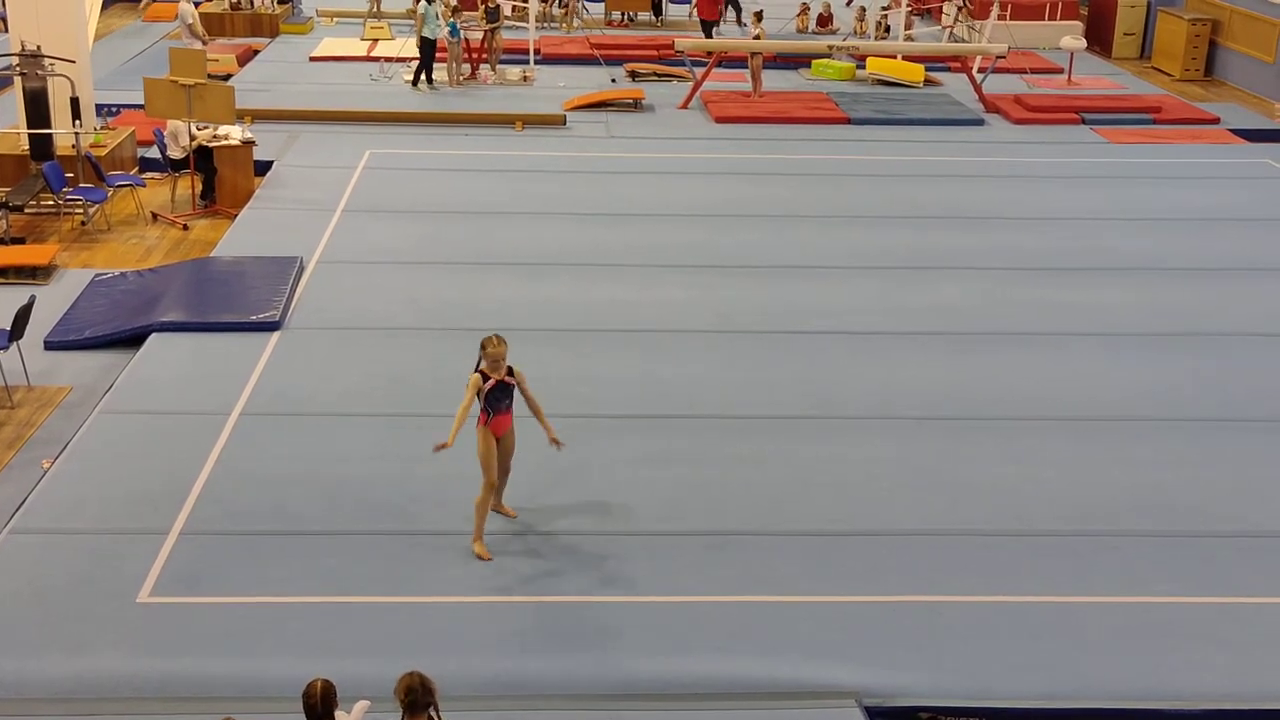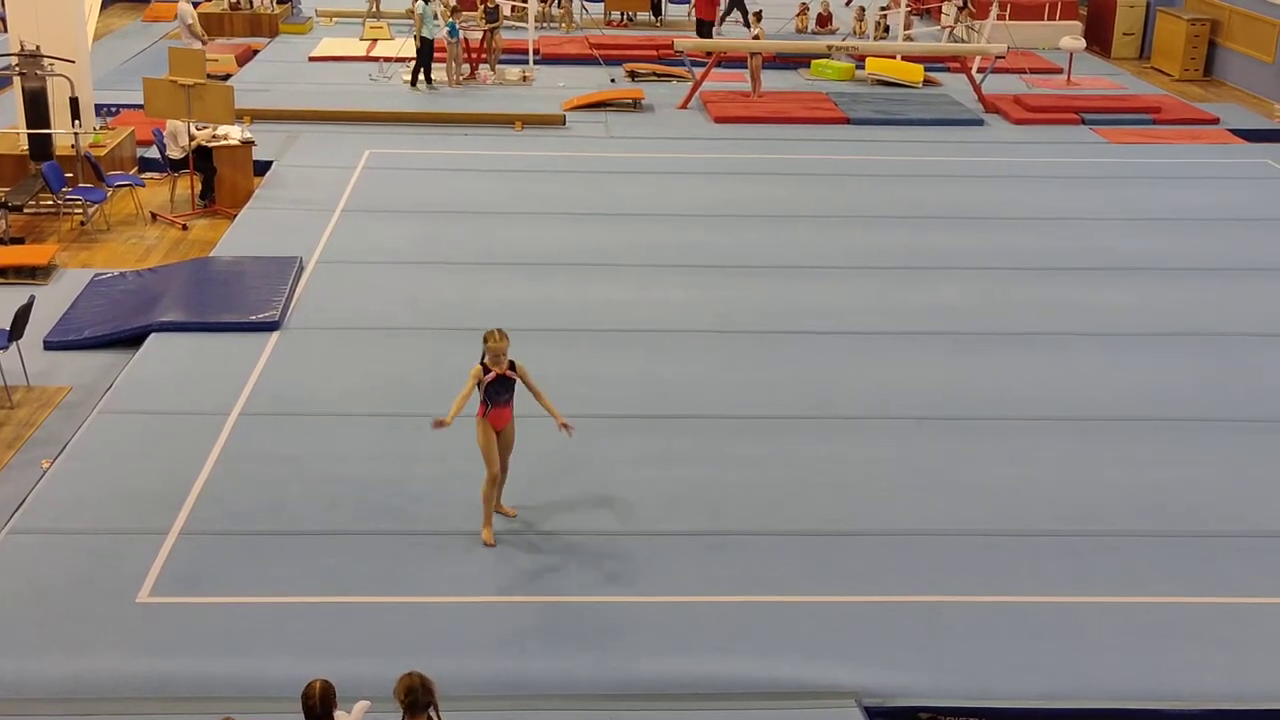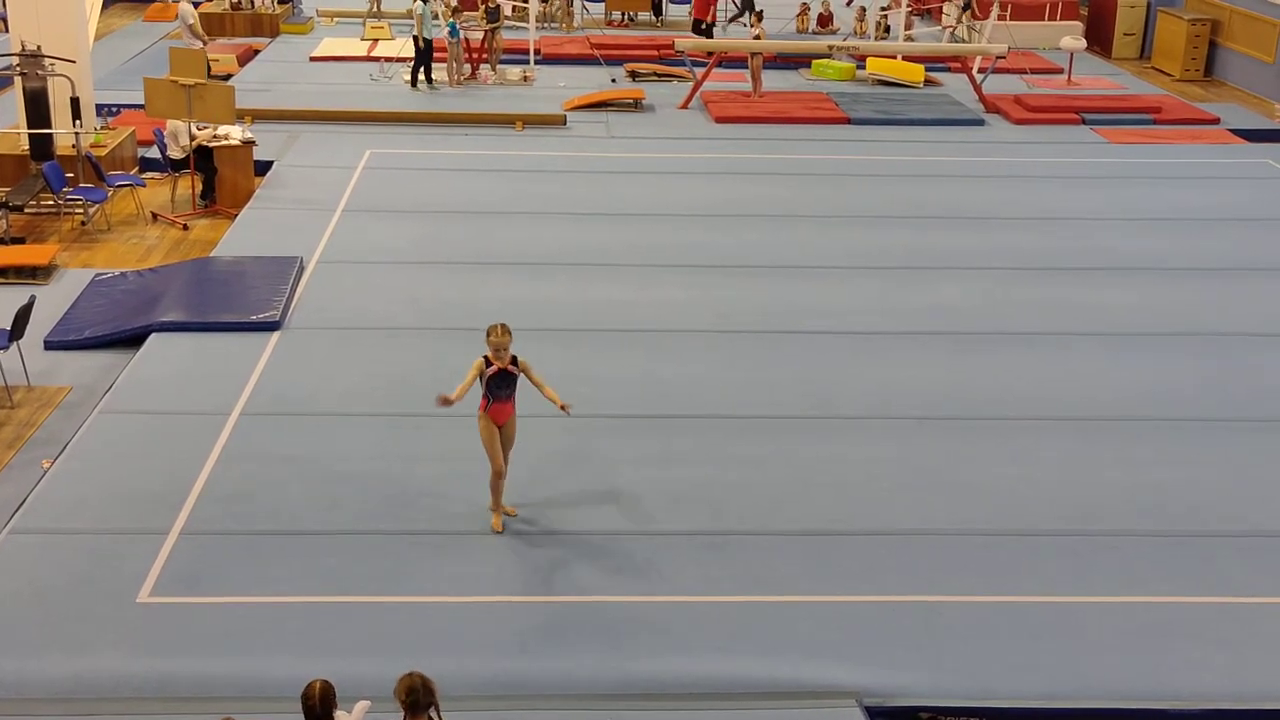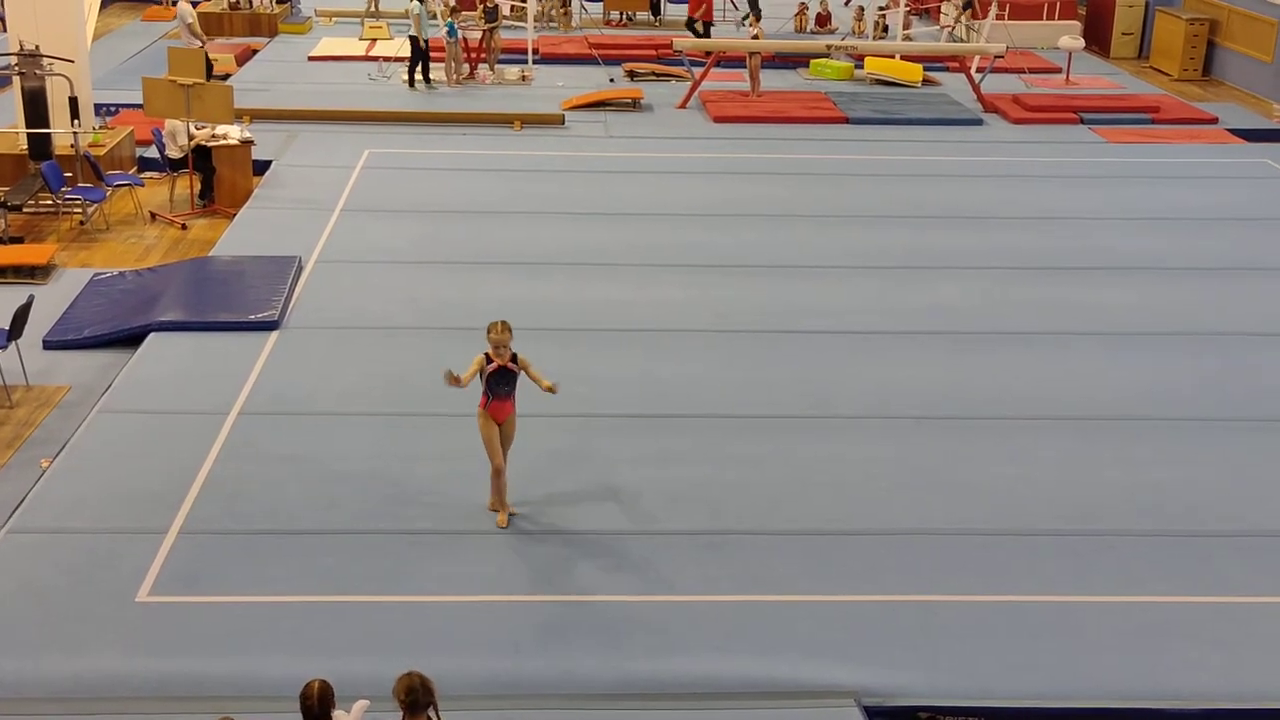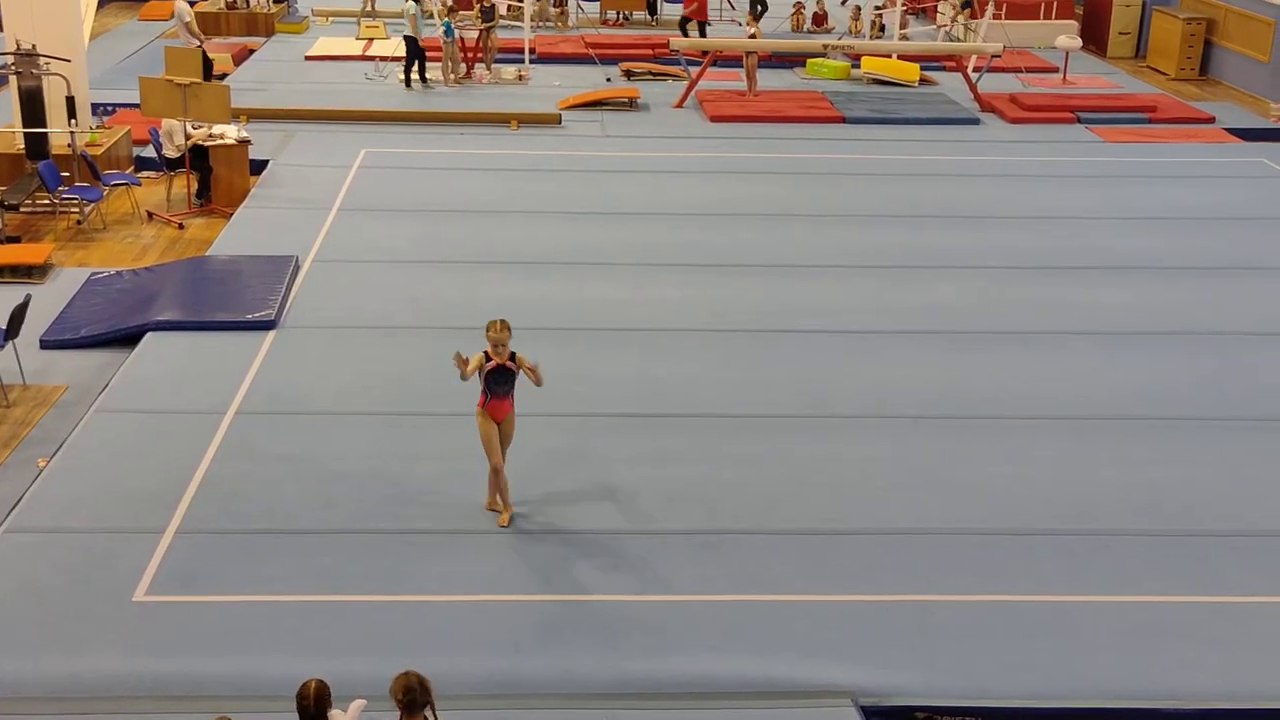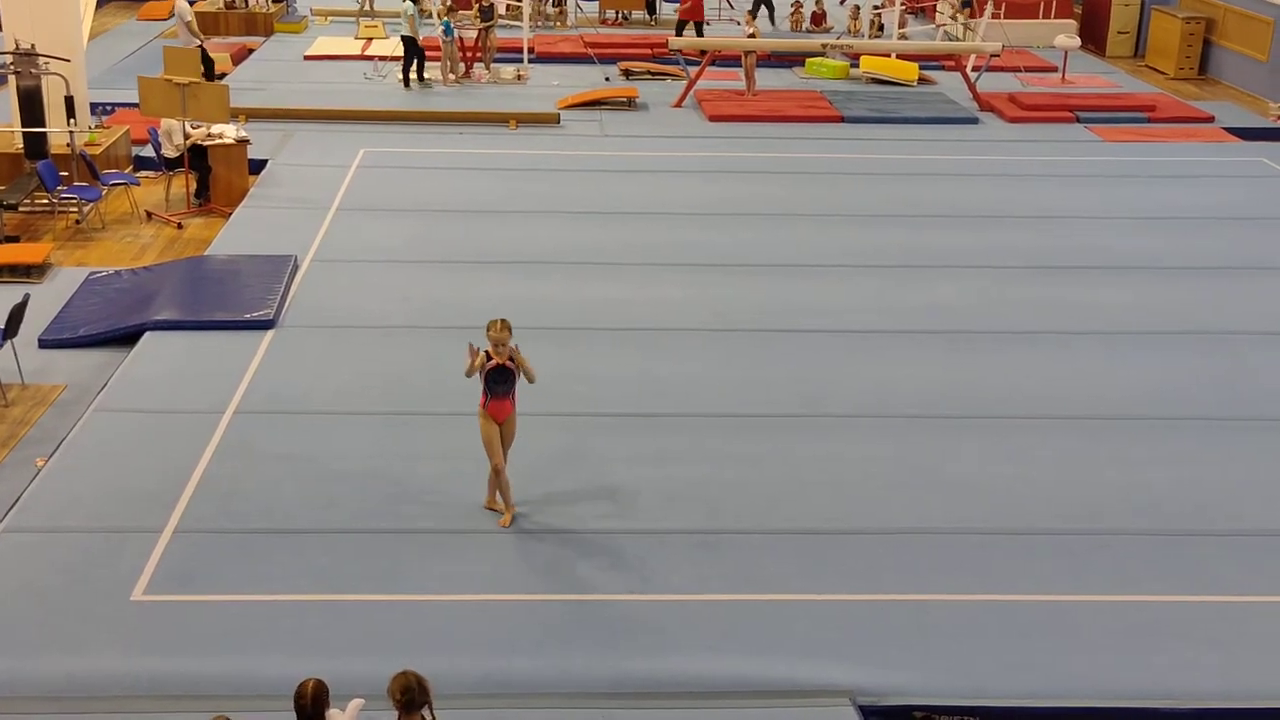
dt=0.1s
person 1, frame 1
left shoulder: (514, 374)
right shoulder: (478, 378)
left elbow: (531, 403)
right elbow: (465, 407)
left wrist: (549, 431)
right wrist: (451, 438)
left hip: (507, 427)
right hip: (487, 430)
left knee: (505, 469)
right knee: (490, 482)
left ankle: (498, 503)
right ankle: (477, 538)
person 1, frame 2
left shoulder: (516, 368)
right shoulder: (480, 370)
left elbow: (537, 393)
right elbow: (465, 394)
left wrist: (557, 417)
right wrist: (450, 418)
left hip: (506, 422)
right hip: (486, 423)
left knee: (503, 466)
right knee: (493, 474)
left ankle: (497, 503)
right ankle: (486, 524)
person 1, frame 3
left shoulder: (519, 364)
right shoulder: (482, 364)
left elbow: (541, 385)
right elbow: (466, 384)
left wrist: (557, 401)
right wrist: (453, 399)
left hip: (508, 416)
right hip: (488, 417)
left knee: (504, 464)
right knee: (498, 468)
left ankle: (497, 503)
right ankle: (496, 510)
person 1, frame 4
left shoulder: (519, 361)
right shoulder: (482, 360)
left elbow: (539, 380)
right elbow: (466, 379)
left wrist: (549, 387)
right wrist: (458, 382)
left hip: (508, 414)
right hip: (487, 415)
left knee: (502, 461)
right knee: (498, 465)
left ankle: (496, 502)
right ankle: (501, 505)
person 1, frame 5
left shoulder: (517, 359)
right shoulder: (481, 358)
left elbow: (538, 383)
right elbow: (465, 377)
left wrist: (535, 373)
right wrist: (464, 371)
left hip: (507, 413)
right hip: (486, 414)
left knee: (499, 462)
right knee: (497, 465)
left ankle: (492, 501)
right ankle: (507, 506)
person 1, frame 6
left shoulder: (516, 358)
right shoulder: (483, 357)
left elbow: (532, 379)
right elbow: (469, 374)
left wrist: (519, 361)
right wrist: (472, 363)
left hip: (508, 414)
right hip: (488, 415)
left knee: (501, 463)
right knee: (498, 466)
left ankle: (491, 500)
right ankle: (509, 507)
